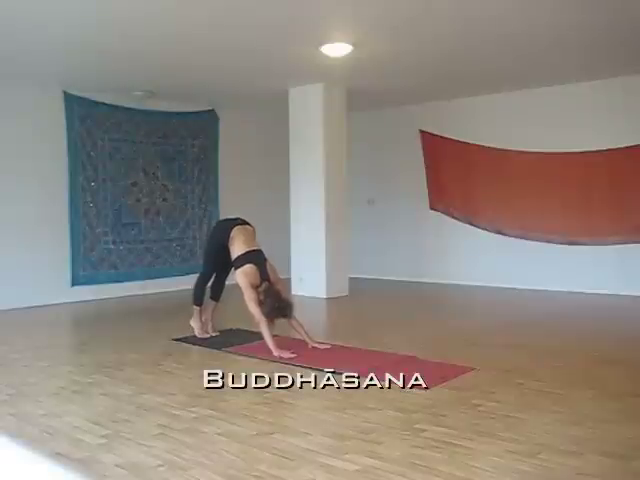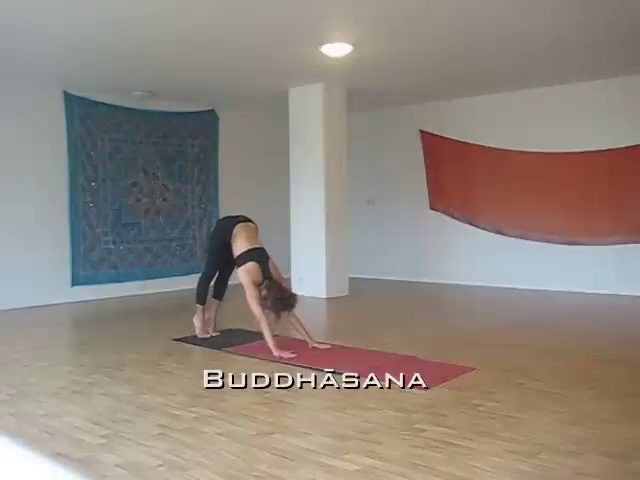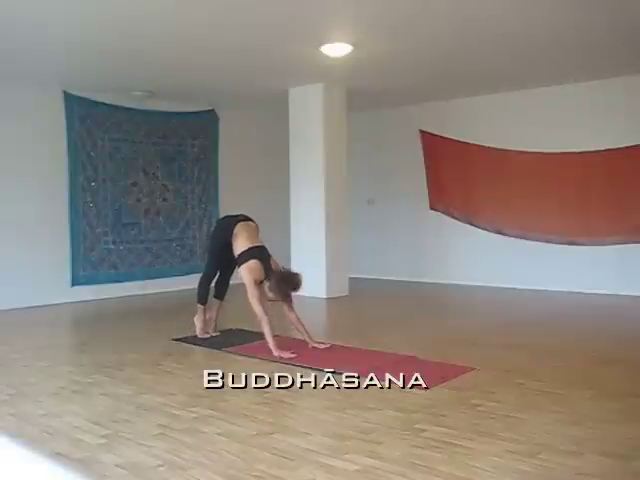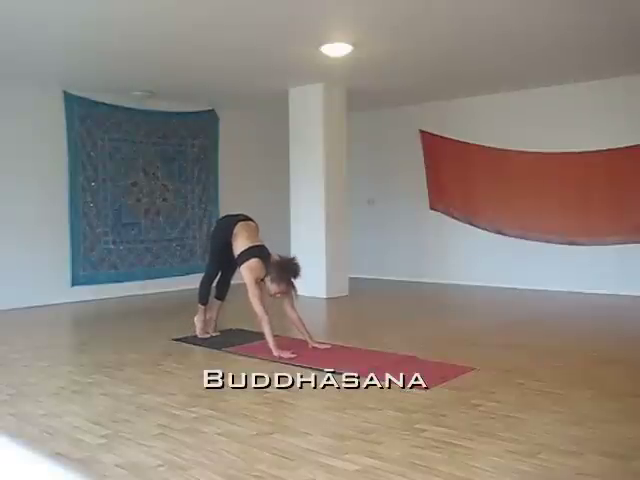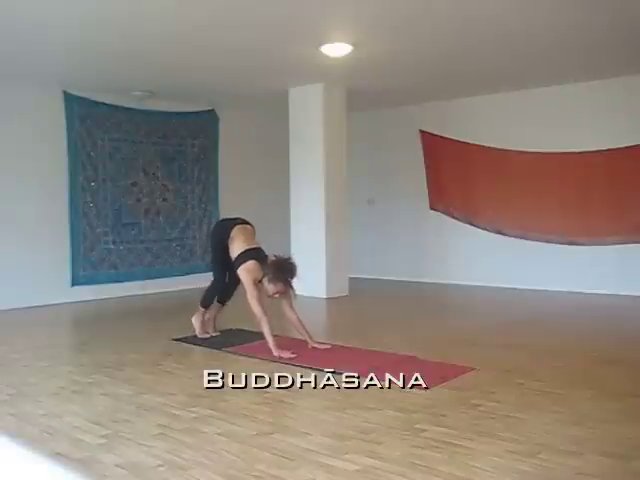
dt=0.2s
person 1, frame 1
left shoulder: (273, 280)
right shoulder: (247, 280)
left elbow: (290, 315)
right elbow: (260, 320)
left wrist: (310, 341)
right wrist: (275, 350)
right hip: (224, 232)
left knee: (221, 277)
right knee: (206, 274)
left ankle: (207, 317)
right ankle: (196, 318)
person 1, frame 2
left shoulder: (276, 278)
right shoulder: (249, 278)
left elbow: (290, 313)
right elbow: (261, 319)
left wrist: (310, 341)
right wrist: (275, 350)
right hip: (227, 229)
left knee: (224, 275)
right knee: (209, 273)
left ankle: (210, 316)
right ankle: (199, 316)
person 1, frame 3
left shoulder: (277, 275)
right shoulder: (251, 275)
left elbow: (290, 311)
right elbow: (262, 317)
left wrist: (310, 341)
right wrist: (275, 350)
right hip: (227, 228)
left knee: (225, 275)
right knee: (210, 273)
left ankle: (212, 316)
right ankle: (200, 316)
person 1, frame 4
left shoulder: (277, 271)
right shoulder: (252, 273)
left elbow: (291, 310)
right elbow: (262, 316)
left wrist: (310, 340)
right wrist: (275, 349)
right hip: (227, 228)
left knee: (227, 275)
right knee: (212, 273)
left ankle: (212, 317)
right ankle: (201, 316)
person 1, frame 5
left shoulder: (275, 275)
right shoulder: (249, 274)
left elbow: (290, 311)
right elbow: (261, 317)
left wrist: (310, 341)
right wrist: (275, 350)
right hip: (223, 231)
left knee: (232, 283)
right knee: (220, 282)
left ankle: (210, 317)
right ankle: (199, 316)
